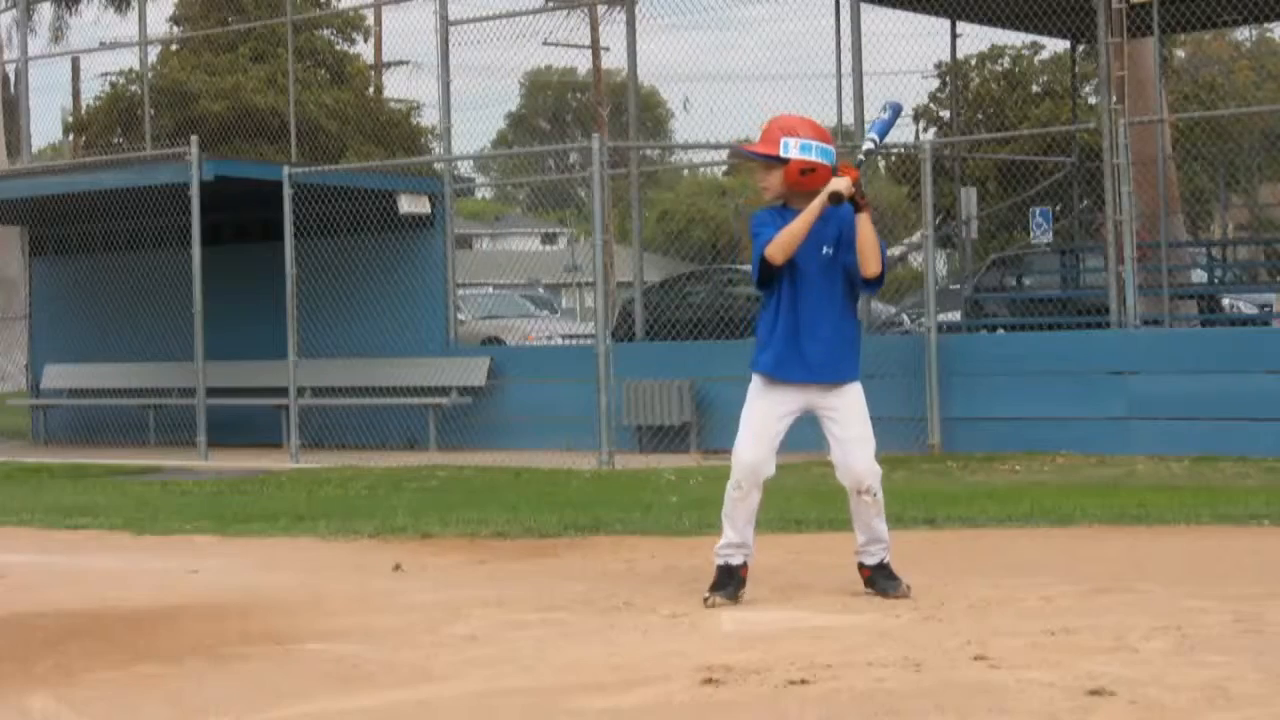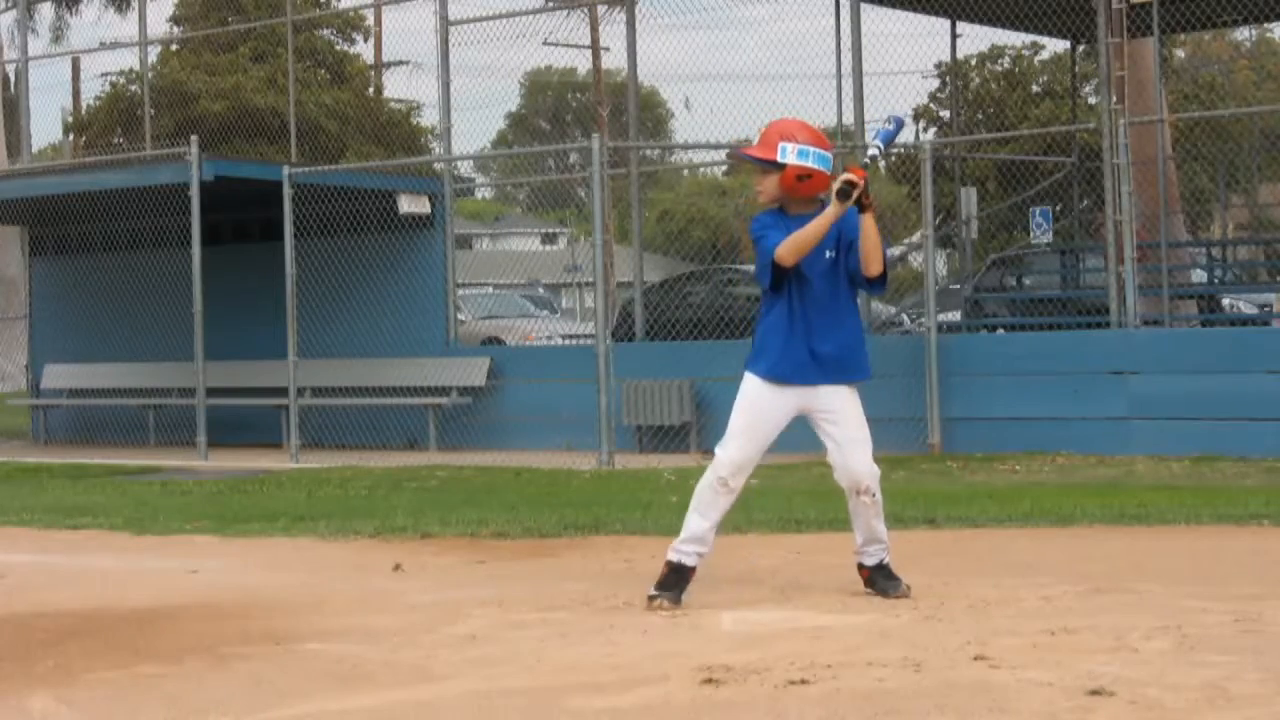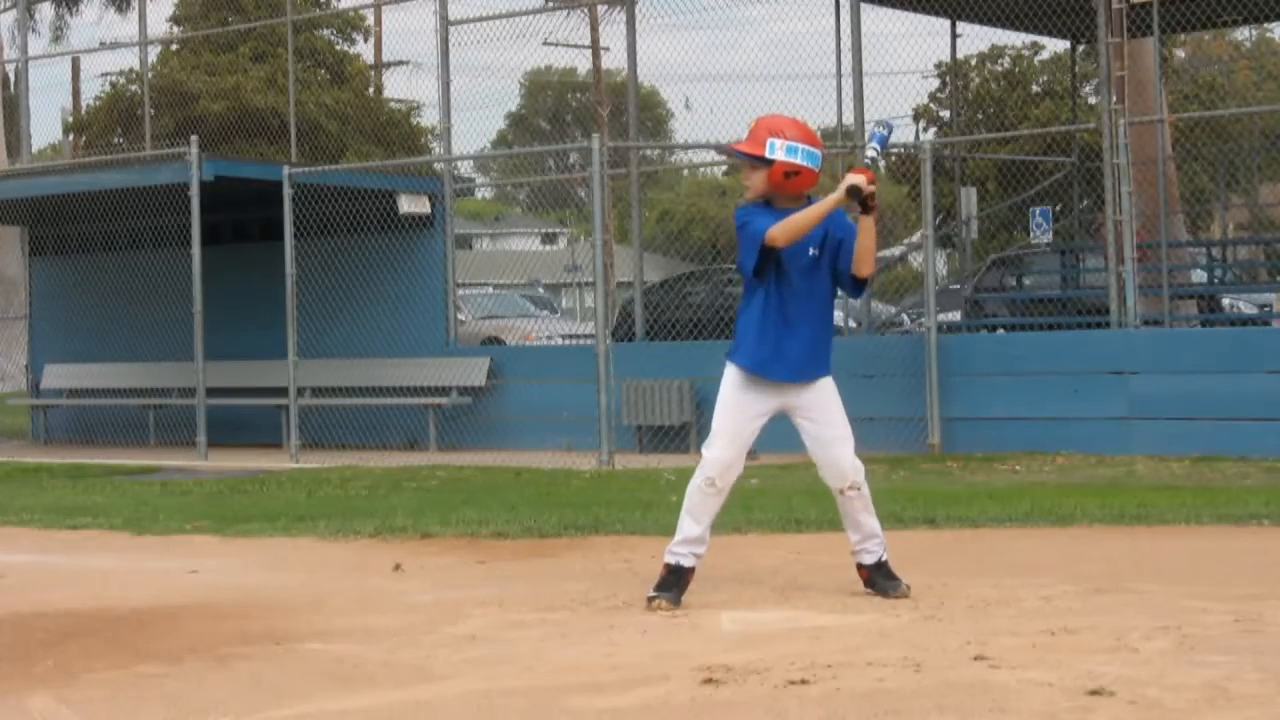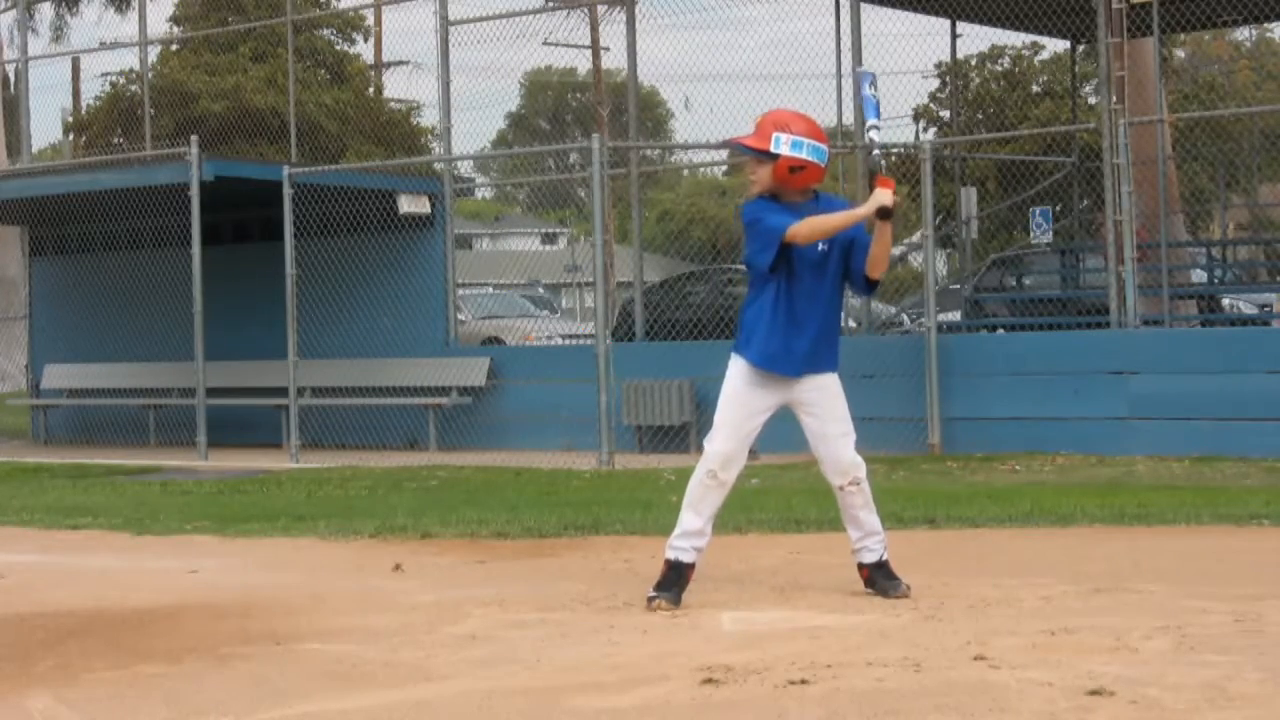
dt=0.5s
person 1, frame 1
left shoulder: (845, 221)
right shoulder: (765, 220)
left elbow: (870, 270)
right elbow: (776, 254)
left wrist: (860, 205)
right wrist: (822, 200)
left hip: (837, 371)
right hip: (776, 369)
left knee: (861, 471)
right knee: (747, 465)
left ankle: (875, 563)
right ankle: (732, 564)
person 1, frame 2
left shoulder: (847, 223)
right shoulder: (765, 224)
left elbow: (873, 270)
right elbow: (787, 256)
left wrist: (863, 207)
right wrist: (836, 208)
left hip: (834, 374)
right hip: (771, 372)
left knee: (860, 472)
right knee: (729, 464)
left ankle: (874, 562)
right ankle: (681, 562)
person 1, frame 3
left shoulder: (832, 223)
right shoulder: (749, 217)
left elbow: (861, 271)
right elbow: (780, 236)
left wrist: (866, 211)
right wrist: (838, 196)
left hip: (810, 373)
right hip: (751, 369)
left knee: (845, 469)
right knee: (717, 466)
left ankle: (873, 562)
right ankle: (678, 565)
person 1, frame 4
left shoulder: (837, 213)
right shoulder: (757, 212)
left elbow: (872, 273)
right elbow: (799, 233)
left wrist: (884, 219)
right wrist: (866, 209)
left hip: (816, 368)
right hip: (757, 363)
left knee: (846, 466)
right knee: (720, 460)
left ankle: (873, 561)
right ankle: (679, 562)
